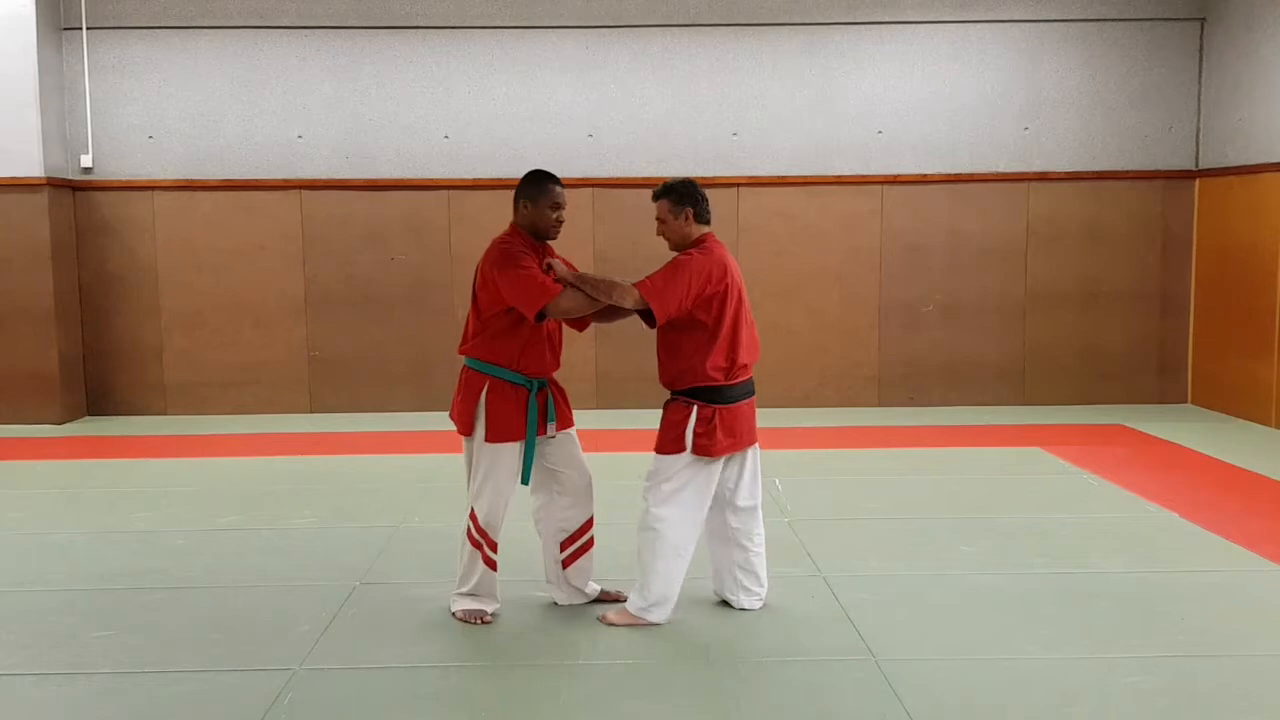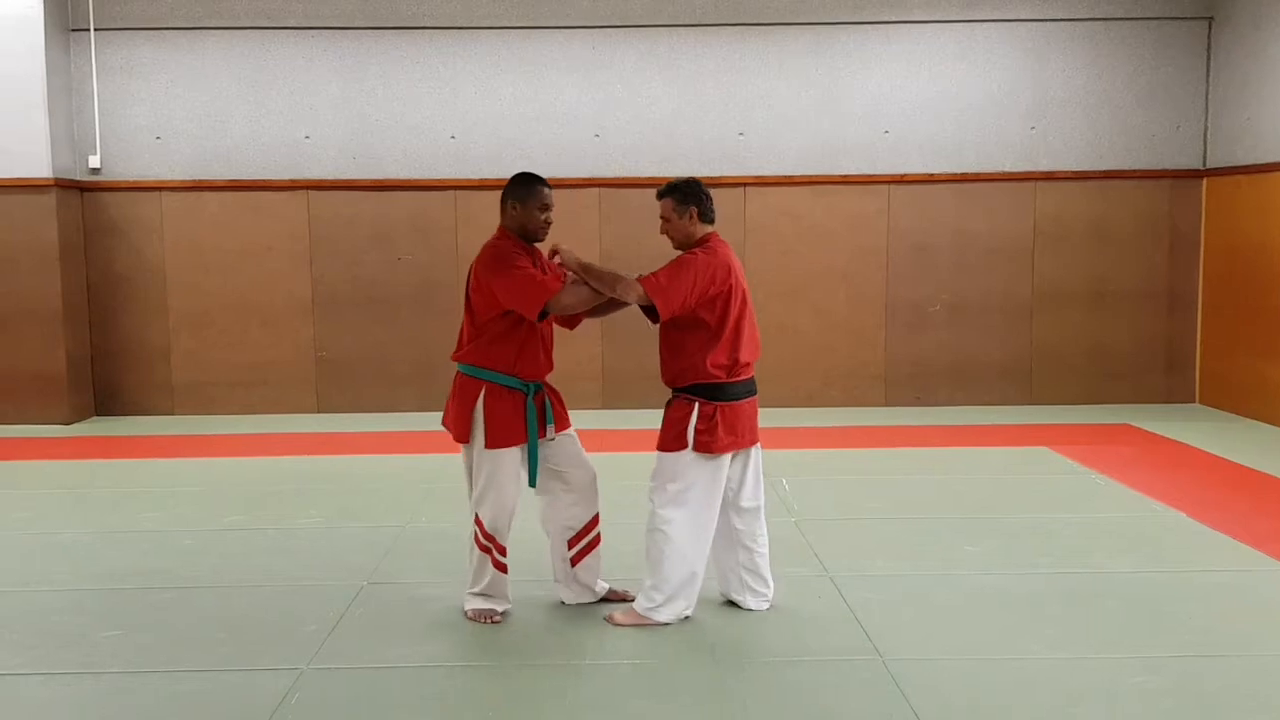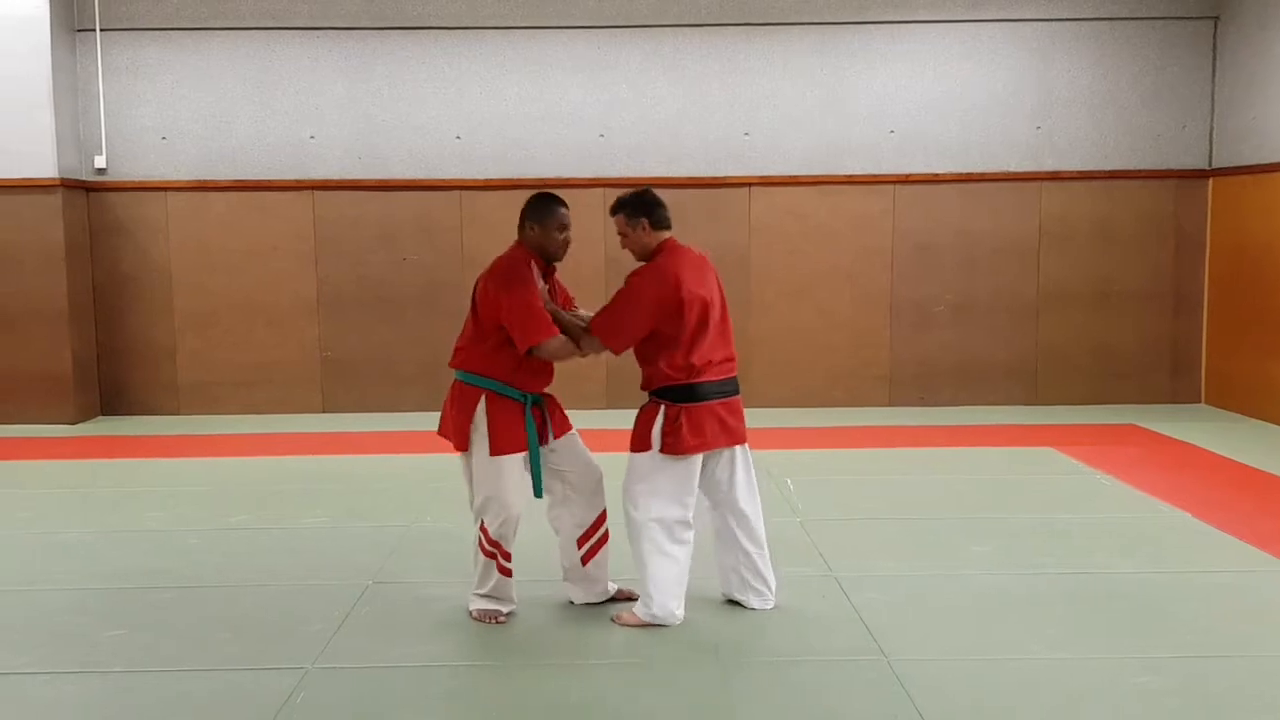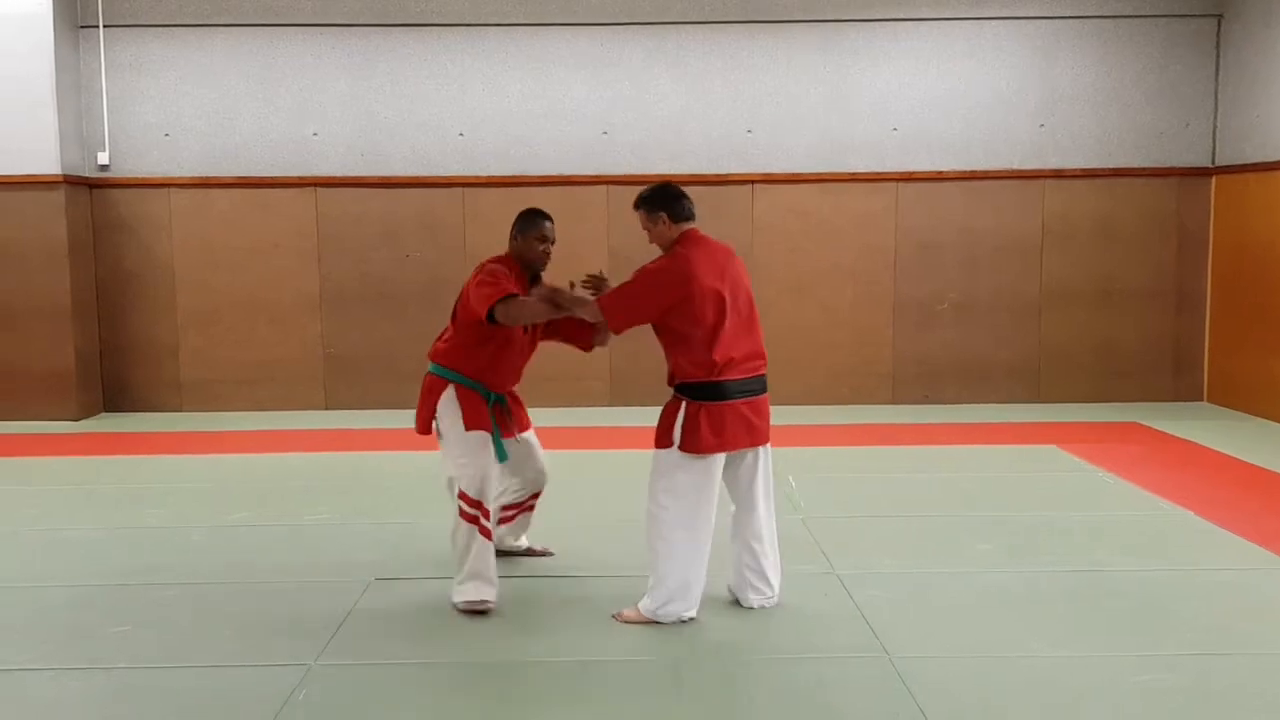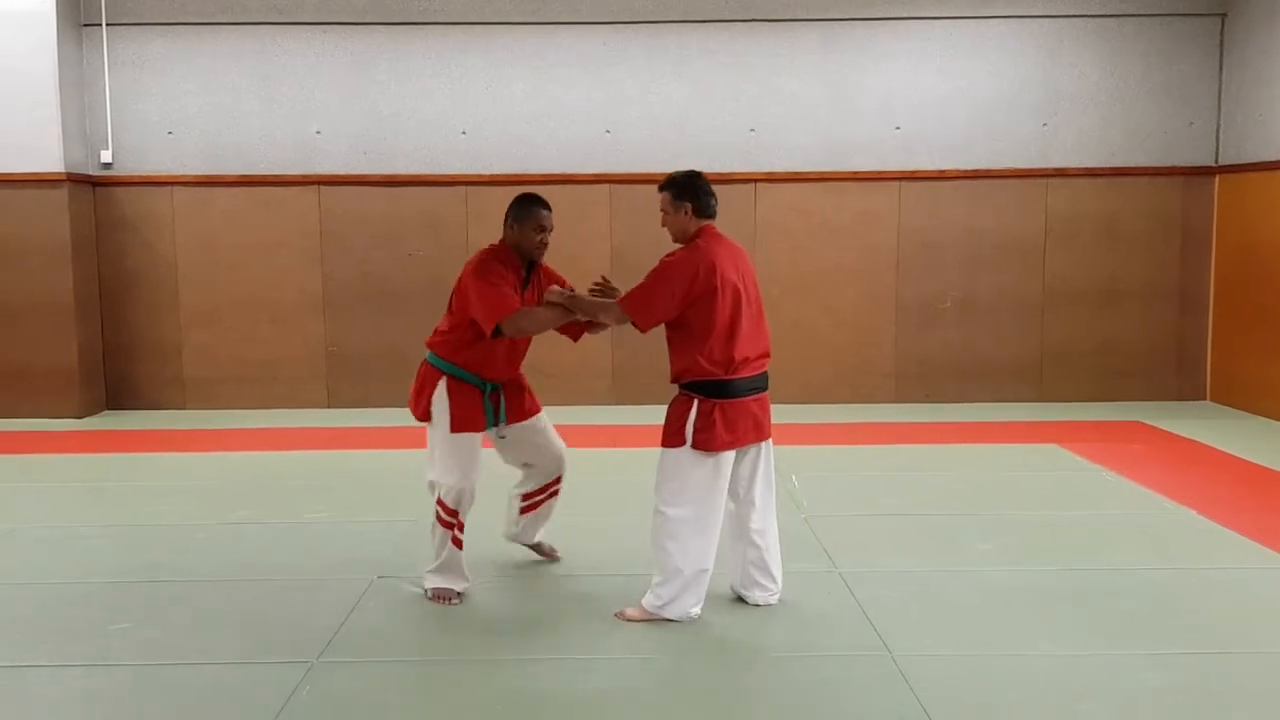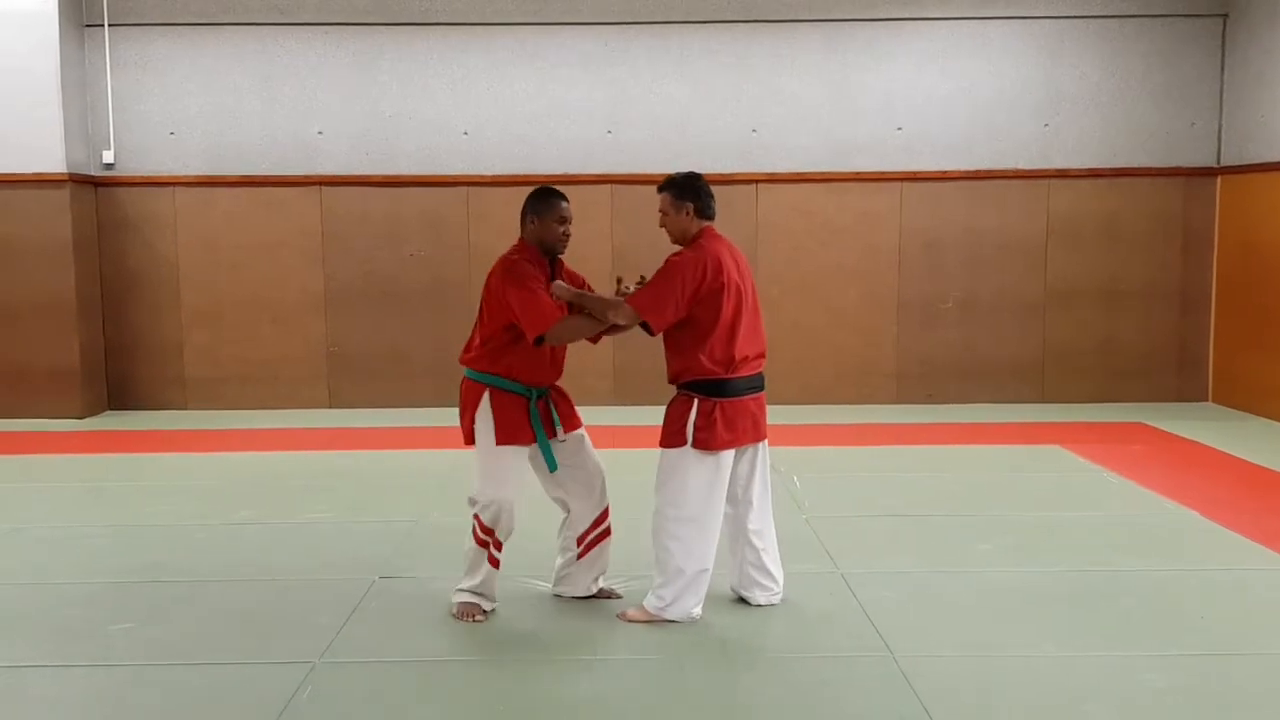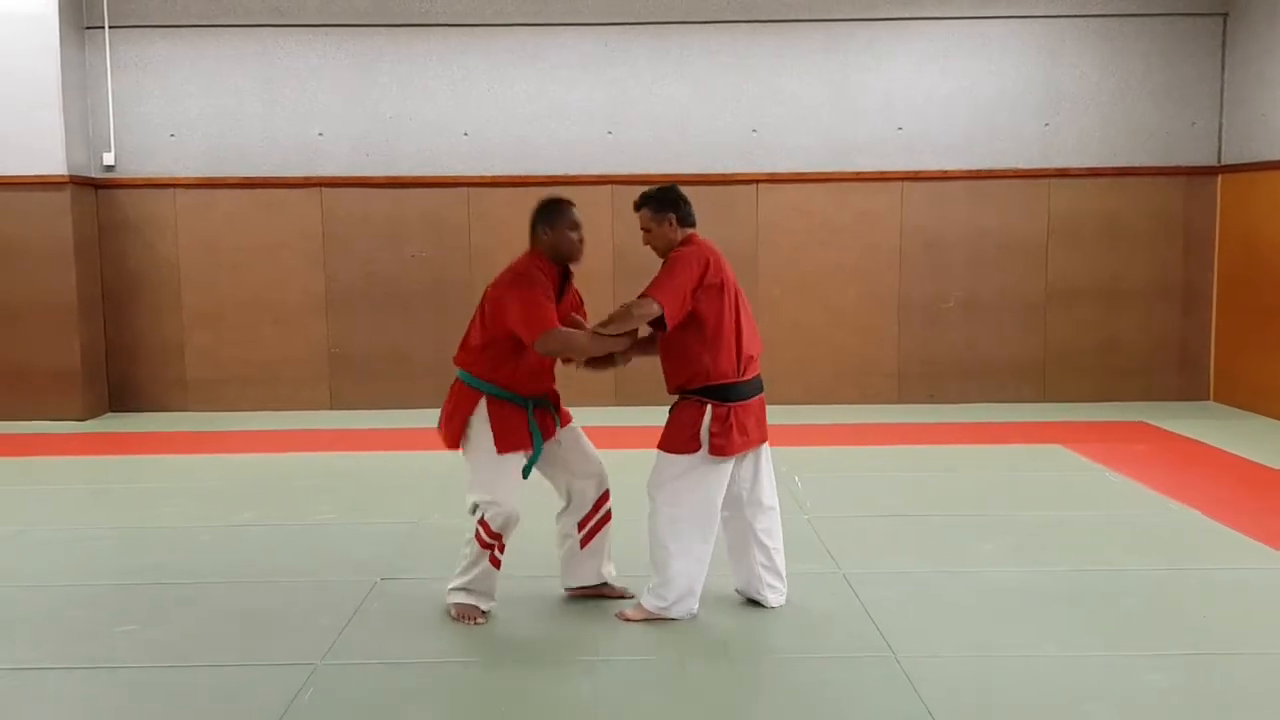
dt=0.4s
person 1, frame 1
left shoulder: (698, 264)
right shoulder: (717, 259)
left elbow: (631, 297)
right elbow: (656, 308)
left wrist: (572, 276)
left hip: (704, 408)
right hip: (733, 401)
left knee: (669, 504)
right knee: (737, 504)
left ankle: (649, 605)
right ankle: (745, 591)
person 1, frame 2
left shoulder: (702, 262)
right shoulder: (717, 258)
left elbow: (634, 292)
right elbow: (658, 299)
left wrist: (578, 265)
left hip: (705, 406)
right hip: (734, 400)
left knee: (678, 506)
right knee: (740, 504)
left ankle: (660, 605)
right ankle: (751, 591)
person 1, frame 3
left shoulder: (651, 277)
right shoulder: (698, 262)
left elbow: (592, 342)
left wrist: (543, 306)
right wrist: (588, 319)
left hip: (679, 409)
right hip: (723, 400)
left knee: (651, 504)
right knee: (736, 501)
left ankle: (659, 606)
right ankle: (754, 590)
person 1, frame 4
left shoulder: (667, 270)
right shoulder: (727, 256)
left elbow: (596, 312)
left wrist: (552, 294)
right wrist: (613, 290)
left hip: (703, 405)
right hip: (751, 396)
left knee: (676, 504)
right knee: (753, 500)
left ankle: (669, 602)
right ankle: (757, 589)
person 1, frame 5
left shoulder: (687, 262)
right shoulder: (736, 254)
left elbow: (620, 315)
left wrist: (566, 299)
right wrist: (620, 295)
left hip: (710, 403)
right hip: (751, 396)
left knee: (683, 505)
right knee: (752, 499)
left ankle: (671, 601)
right ankle: (760, 586)
person 1, frame 6
left shoulder: (691, 261)
right shoulder: (730, 254)
left elbow: (626, 313)
left wrist: (571, 295)
right wrist: (648, 295)
left hip: (708, 403)
right hip: (746, 396)
left knee: (685, 506)
right knee: (748, 500)
left ankle: (673, 602)
right ankle: (761, 585)
person 1, frame 7
left shoulder: (688, 259)
right shoulder: (703, 260)
left elbow: (644, 309)
right elbow: (671, 330)
left wrist: (590, 334)
right wrist: (627, 351)
left hip: (712, 408)
right hip: (742, 400)
left knee: (675, 501)
right knee: (752, 501)
left ankle: (668, 600)
right ankle: (766, 586)
person 2, frame 1
left shoulder: (550, 259)
right shoulder: (506, 255)
left elbow: (589, 311)
right elbow: (560, 306)
left hip: (540, 394)
right hip: (496, 393)
left knee: (571, 486)
right knee: (490, 499)
left ankle: (573, 586)
right ankle: (472, 595)
person 2, frame 2
left shoulder: (536, 260)
right shoulder: (498, 257)
left elbow: (580, 309)
right elbow: (560, 302)
left hip: (534, 396)
right hip: (491, 397)
left knee: (576, 483)
right knee: (496, 503)
left ankle: (582, 585)
right ankle: (485, 595)
person 2, frame 3
left shoulder: (546, 278)
right shoulder: (511, 274)
right elbow: (548, 348)
left hip: (532, 404)
right hip: (488, 406)
left knee: (583, 481)
right knee: (503, 507)
left ankle: (591, 585)
right ankle: (490, 596)
person 2, frame 4
left shoulder: (540, 290)
right shoulder: (492, 274)
left elbow: (593, 336)
right elbow: (508, 313)
left hip: (497, 396)
right hip: (456, 392)
left knee: (531, 471)
right knee: (475, 479)
left ankle: (507, 538)
right ankle: (473, 587)
person 2, frame 5
left shoulder: (542, 276)
right shoulder: (485, 268)
left elbow: (587, 323)
right elbow: (515, 324)
right wrist: (574, 309)
left hip: (503, 386)
right hip: (454, 385)
left knee: (549, 457)
right knee: (456, 483)
left ankle: (525, 530)
right ankle: (445, 575)
person 2, frame 6
left shoulder: (562, 273)
right shoulder: (514, 270)
left elbow: (601, 322)
right elbow: (557, 333)
left hip: (544, 399)
right hip: (498, 399)
left knee: (587, 483)
right knee: (496, 501)
left ankle: (579, 581)
right ankle: (474, 591)
person 2, frame 7
left shoulder: (564, 287)
right shoulder: (525, 281)
left elbow: (582, 347)
right elbow: (551, 343)
left wrist: (620, 343)
right wrist: (621, 340)
left hip: (535, 403)
right hip: (490, 405)
left knee: (589, 475)
right knee: (500, 506)
left ankle: (586, 576)
right ankle: (468, 593)
